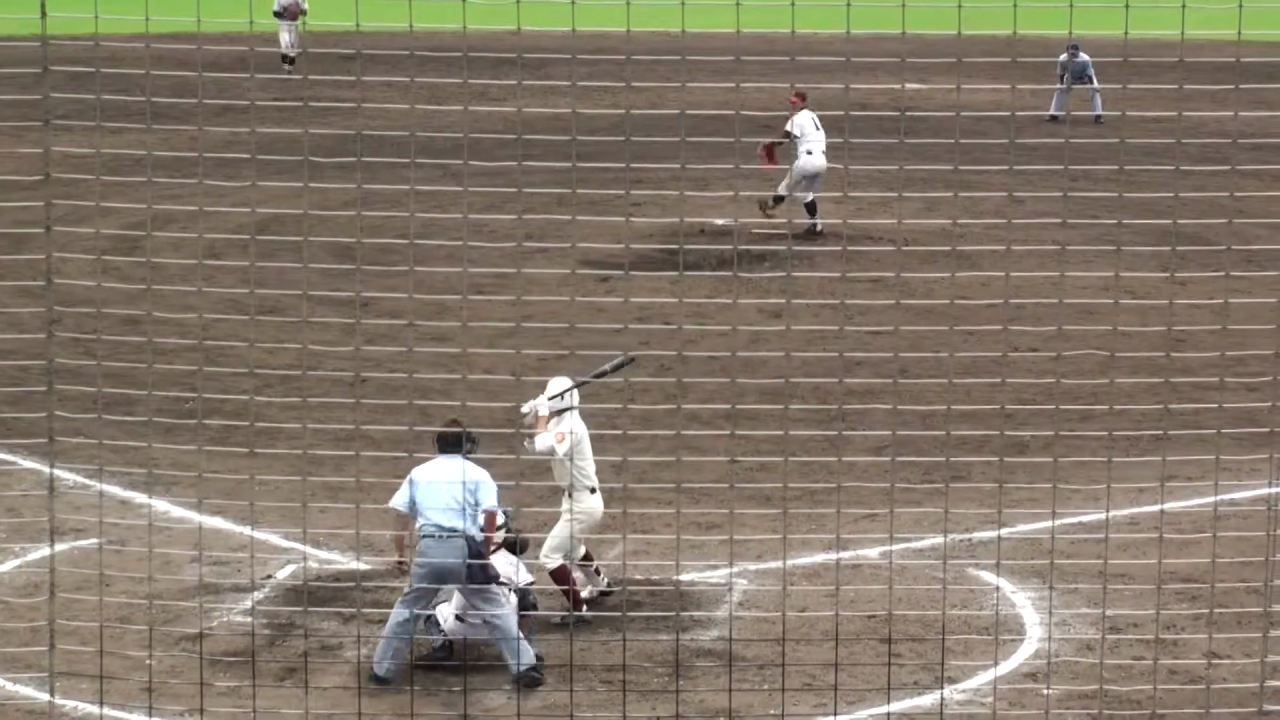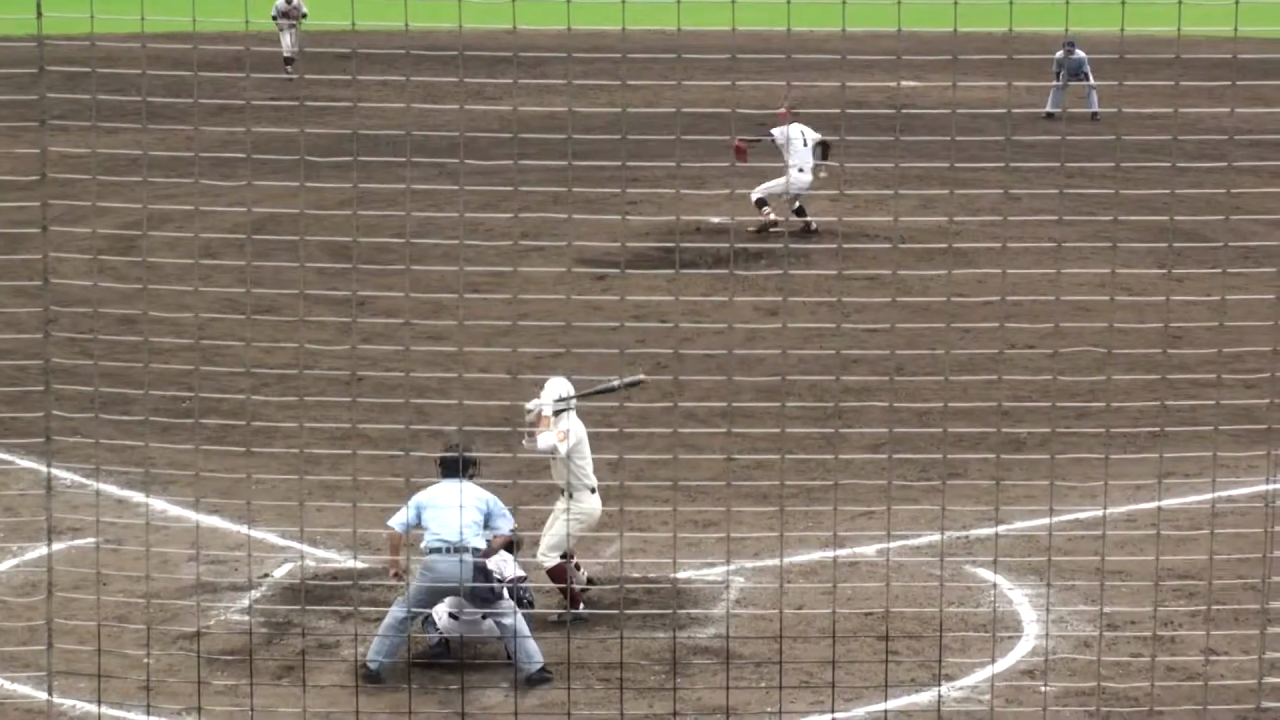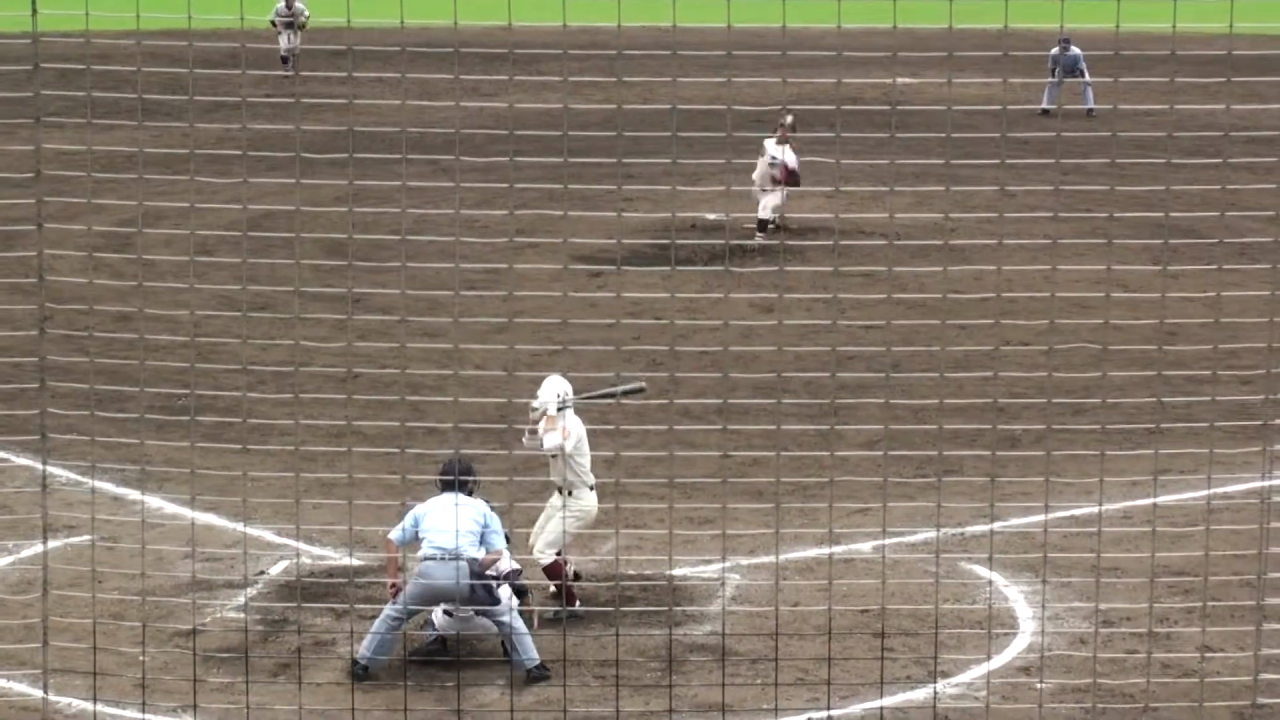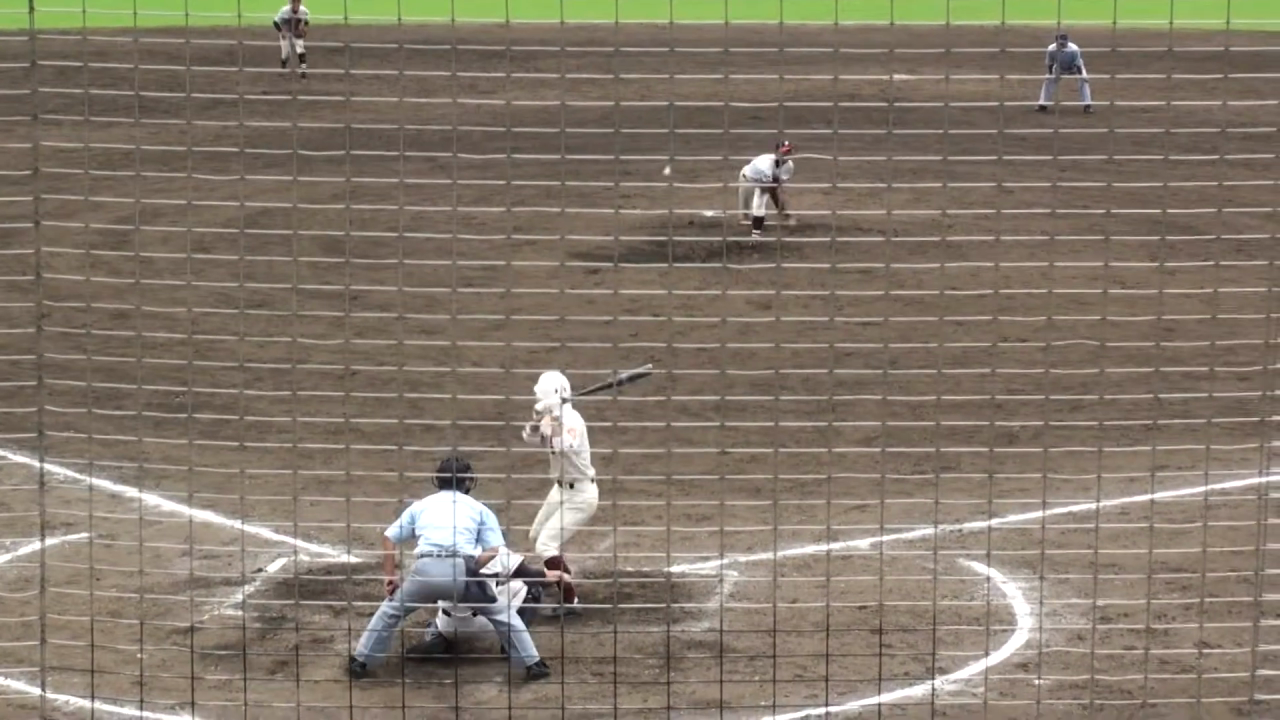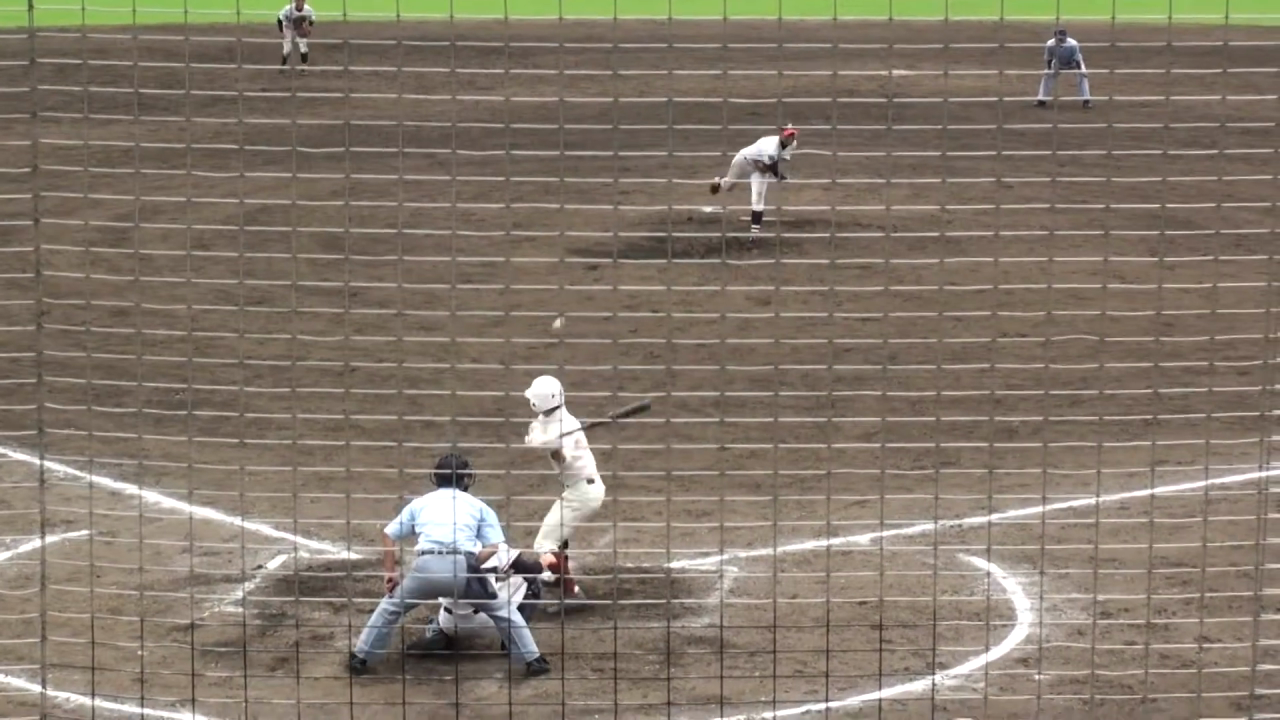
dt=0.2s
person 1, frame 1
left shoulder: (571, 425)
right shoulder: (560, 421)
left elbow: (543, 446)
right elbow: (534, 444)
left wrist: (542, 414)
right wrist: (533, 420)
left hip: (582, 503)
right hip: (576, 499)
left knee: (550, 556)
right knee: (571, 547)
left ankle: (578, 610)
right ankle: (601, 585)
person 1, frame 2
left shoulder: (571, 425)
right shoulder: (557, 421)
left elbow: (545, 446)
right elbow: (531, 444)
left wrist: (546, 414)
right wrist: (533, 419)
left hip: (582, 504)
right hip: (569, 499)
left knee: (546, 554)
right knee: (554, 544)
left ankle: (576, 608)
right ankle: (581, 580)
person 1, frame 3
left shoulder: (570, 423)
right shoulder: (554, 419)
left elbow: (551, 446)
right elbow: (531, 442)
left wrist: (550, 414)
right wrist: (535, 418)
left hip: (579, 502)
right hip: (562, 495)
left knee: (542, 552)
right knee: (537, 542)
left ankle: (571, 606)
right ankle: (567, 575)
person 1, frame 4
left shoulder: (571, 418)
right shoulder: (550, 415)
left elbow: (565, 447)
right elbow: (530, 437)
left wrist: (556, 417)
right wrist: (538, 418)
left hip: (580, 495)
right hip: (561, 488)
left knee: (546, 545)
right knee: (537, 535)
left ankle: (570, 602)
right ankle: (560, 573)
person 1, frame 5
left shoulder: (566, 424)
left elbow: (569, 463)
right elbow: (532, 439)
left wrist: (552, 444)
right wrist: (539, 441)
left hip: (580, 493)
right hip: (585, 490)
left knee: (544, 545)
right knee: (556, 533)
left ankle: (571, 592)
right ankle: (559, 574)
person 2, frame 1
left shoulder: (419, 472)
right shoulder: (477, 473)
left elbow: (402, 514)
right elbow: (491, 513)
left wrist: (400, 553)
right wrist: (485, 547)
left hip: (428, 549)
right hip: (463, 550)
left knee: (406, 609)
right knee: (494, 610)
left ankle: (381, 670)
right ankle: (524, 667)
person 2, frame 2
left shoulder: (424, 496)
right shoulder: (484, 496)
left elbow: (395, 530)
right elbow: (505, 534)
left wrist: (395, 567)
left hip: (434, 565)
right hip: (470, 566)
left knee: (401, 611)
right knee: (505, 614)
left ankle: (373, 667)
right ankle: (534, 668)
person 2, frame 3
left shoulder: (423, 507)
right shoulder: (482, 510)
left elbow: (392, 540)
right elbow: (497, 553)
left wrist: (393, 578)
left hip: (428, 573)
right hip: (464, 572)
left knee: (394, 612)
right knee: (504, 614)
left ankle: (363, 664)
right ankle: (533, 666)
person 2, frame 4
left shoulder: (420, 505)
right shoulder: (479, 509)
left elbow: (389, 538)
right elbow: (494, 550)
left wrist: (390, 575)
left hip: (425, 569)
right hip: (461, 570)
left knee: (392, 610)
right knee: (501, 612)
left ankle: (361, 662)
right ankle: (532, 664)
person 2, frame 5
left shoulder: (419, 503)
right shoulder: (479, 506)
left elbow: (388, 535)
right elbow: (494, 547)
left wrist: (390, 572)
left hip: (425, 566)
right hip: (462, 567)
left knee: (391, 606)
right knee: (501, 608)
left ankle: (360, 658)
right ankle: (533, 660)
